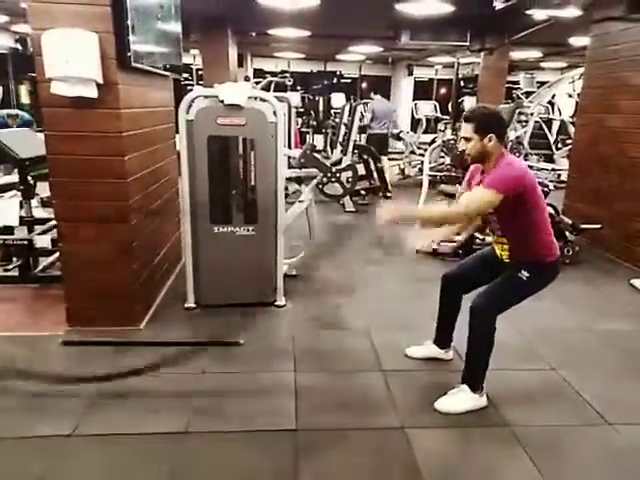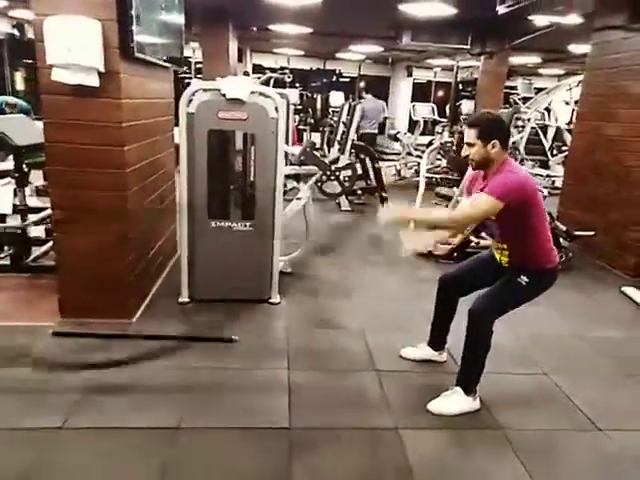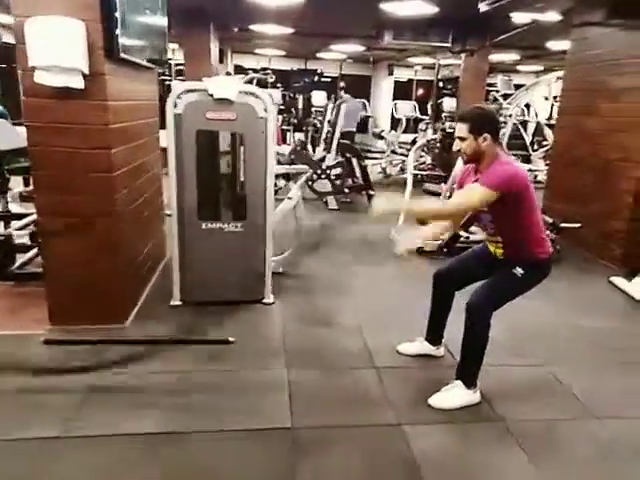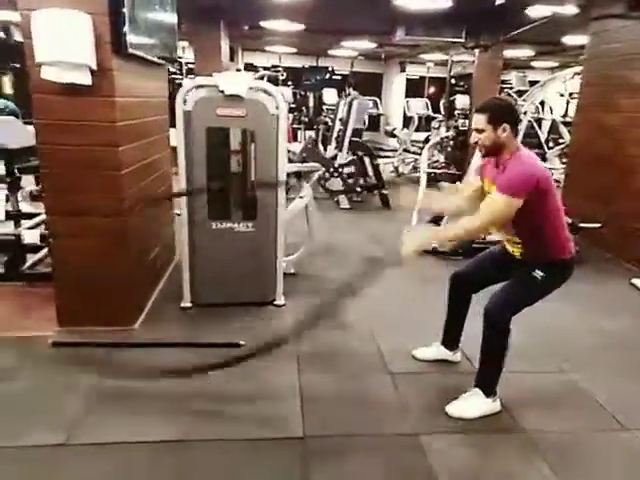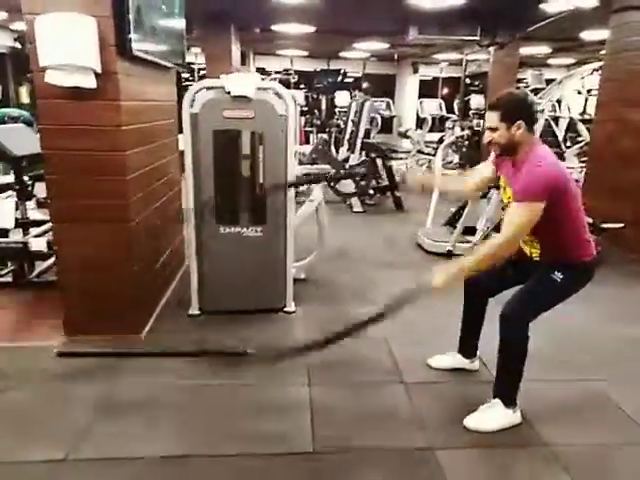
dt=0.4s
person 1, frame 1
left shoulder: (509, 174)
right shoulder: (479, 168)
left elbow: (458, 214)
right elbow: (465, 217)
left wrist: (403, 213)
left hip: (537, 262)
right hip: (506, 250)
left knee: (482, 308)
right knee: (452, 281)
left ankle: (473, 391)
right ankle: (441, 346)
person 1, frame 2
left shoulder: (512, 181)
right shoulder: (480, 173)
left elbow: (459, 220)
right elbow: (460, 218)
left wrist: (404, 214)
right wrist: (423, 240)
left hip: (535, 268)
right hip: (504, 256)
left knee: (481, 312)
right knee: (449, 283)
left ankle: (467, 394)
right ankle: (435, 347)
person 1, frame 3
left shoulder: (505, 174)
right shoulder: (472, 168)
left elbow: (451, 210)
right elbow: (452, 216)
left wrist: (398, 205)
right wrist: (417, 238)
left hip: (529, 259)
right hip: (497, 249)
left knee: (478, 306)
right knee: (444, 278)
left ankle: (467, 387)
right ankle: (433, 342)
person 1, frame 4
left shoulder: (523, 171)
right shoulder: (492, 159)
left elbow: (481, 224)
right elbow: (463, 201)
left wrist: (427, 237)
right wrist: (428, 199)
left hip: (550, 260)
right hip: (515, 249)
left knee: (496, 311)
right knee: (460, 281)
left ankle: (486, 395)
right ankle: (449, 347)
person 1, frame 5
left shoulder: (540, 173)
right shoulder: (506, 156)
left elbow: (507, 242)
right elbow: (471, 185)
left wrist: (453, 271)
right wrist: (430, 180)
left hip: (571, 262)
right hip: (535, 250)
left knee: (514, 315)
right knee: (476, 285)
left ankle: (506, 406)
right ankle: (467, 355)
